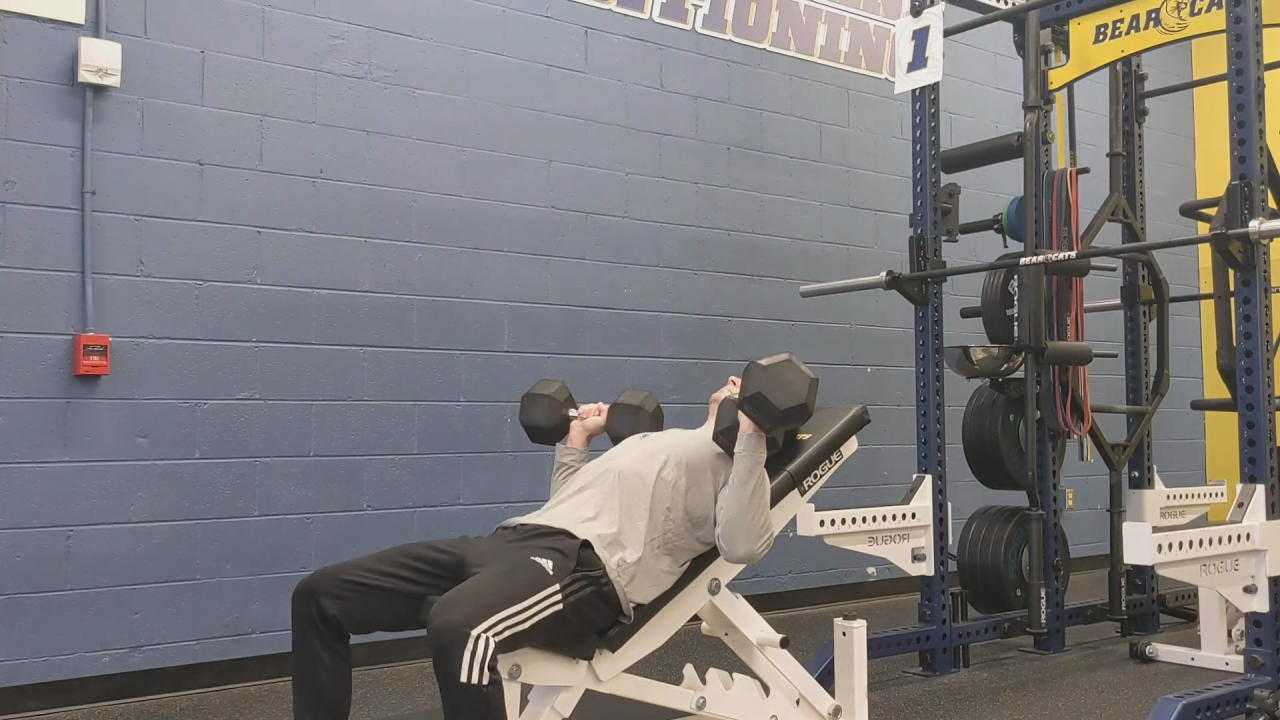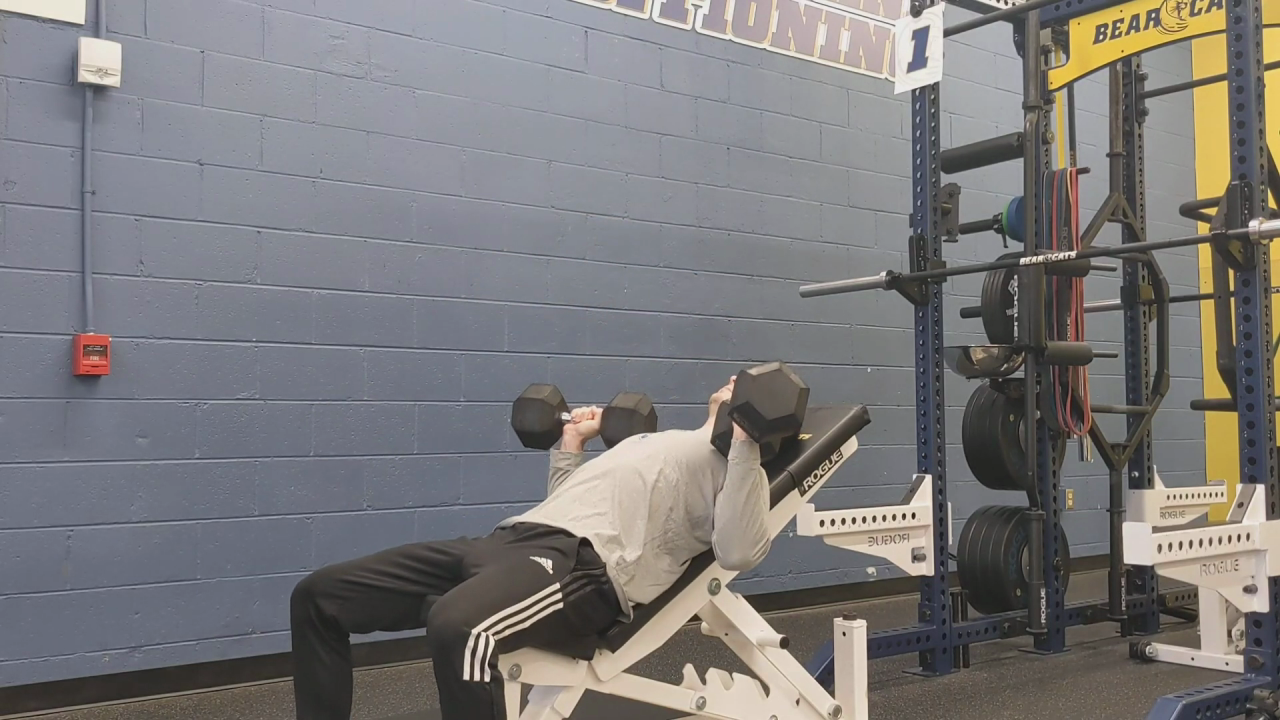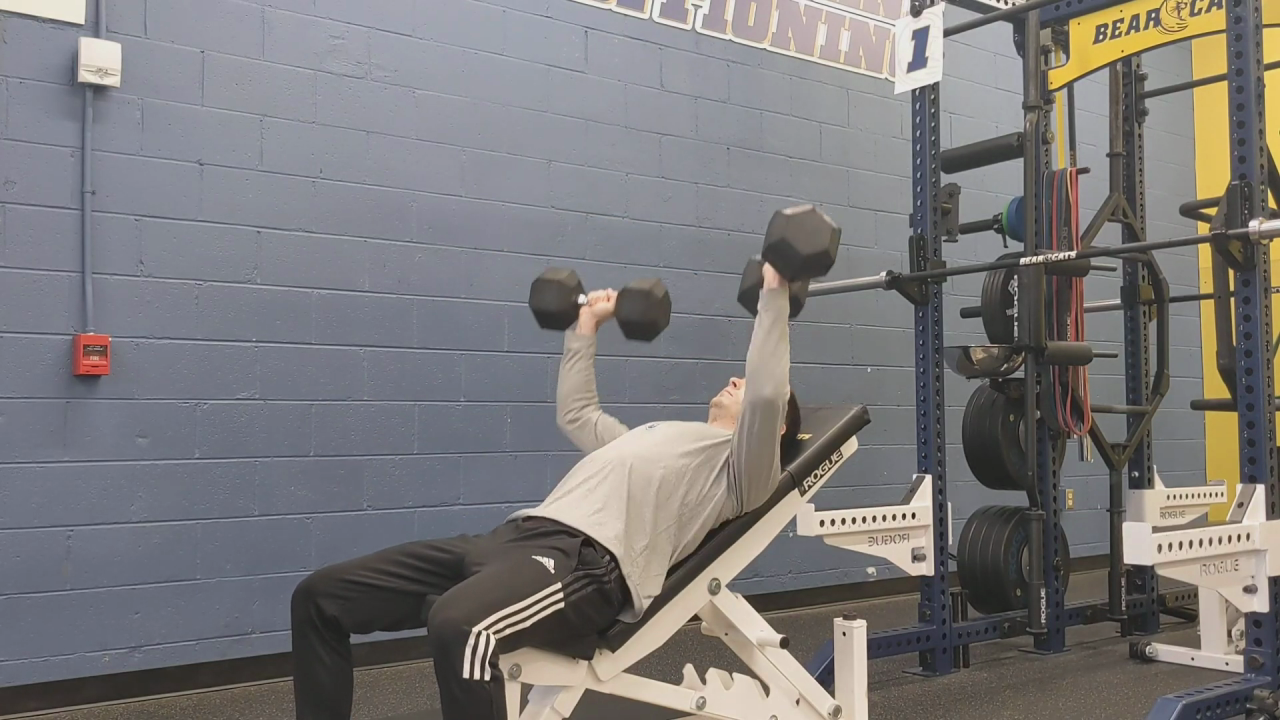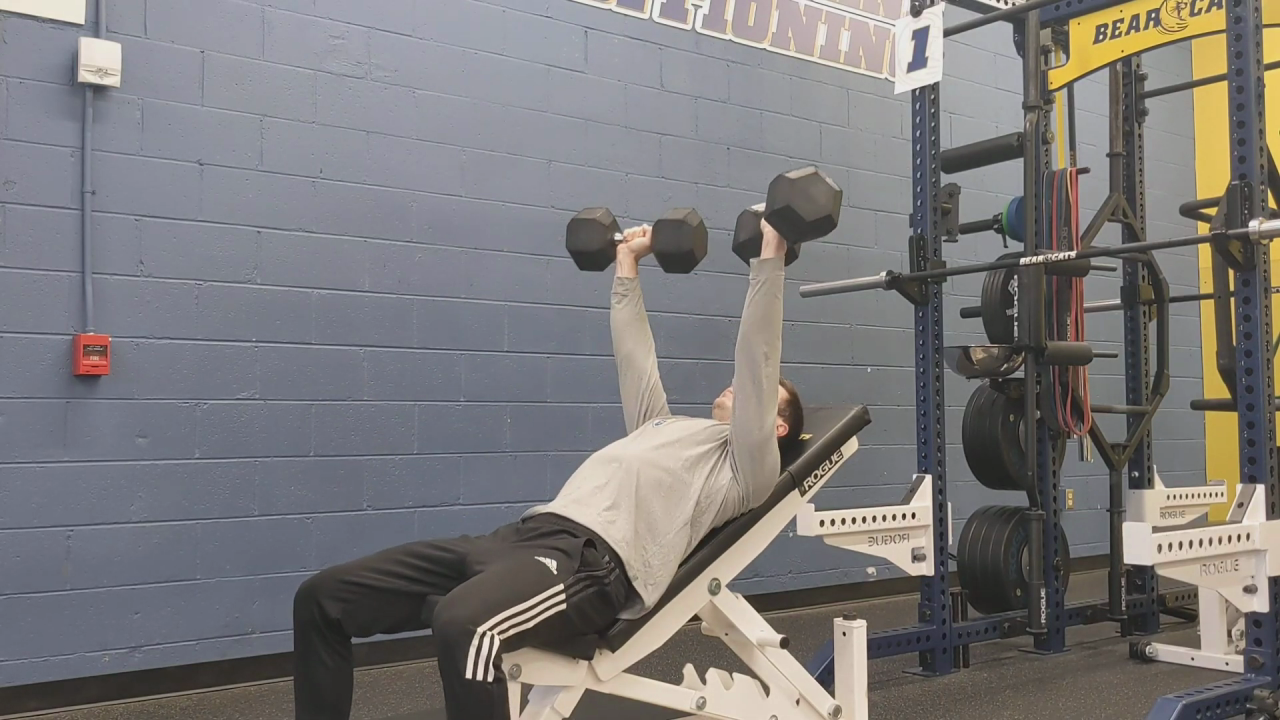
dt=0.7s
person 1, frame 1
left shoulder: (734, 460)
right shoulder: (659, 440)
left elbow: (743, 545)
left wrist: (749, 434)
right wrist: (577, 437)
left hip: (583, 565)
right hip: (513, 539)
left knee: (459, 630)
right knee: (320, 595)
person 1, frame 2
left shoulder: (736, 463)
right shoulder: (659, 441)
left elbow: (738, 551)
left wrist: (744, 439)
right wrist: (572, 441)
left hip: (581, 563)
right hip: (512, 538)
left knee: (459, 630)
right knee: (318, 596)
person 1, frame 3
left shoulder: (740, 468)
right shoulder: (661, 435)
left elbow: (767, 395)
right elbow: (577, 414)
left wrist: (774, 295)
right wrist: (587, 325)
left hip: (586, 562)
right hip: (515, 536)
left knee: (460, 628)
right knee: (319, 596)
person 1, frame 4
left shoulder: (745, 466)
right shoulder: (666, 430)
left elbow: (758, 358)
right elbow: (636, 356)
left wrist: (769, 257)
right wrist: (627, 263)
left hip: (588, 562)
right hip: (522, 536)
left knee: (465, 628)
right knee: (323, 598)
